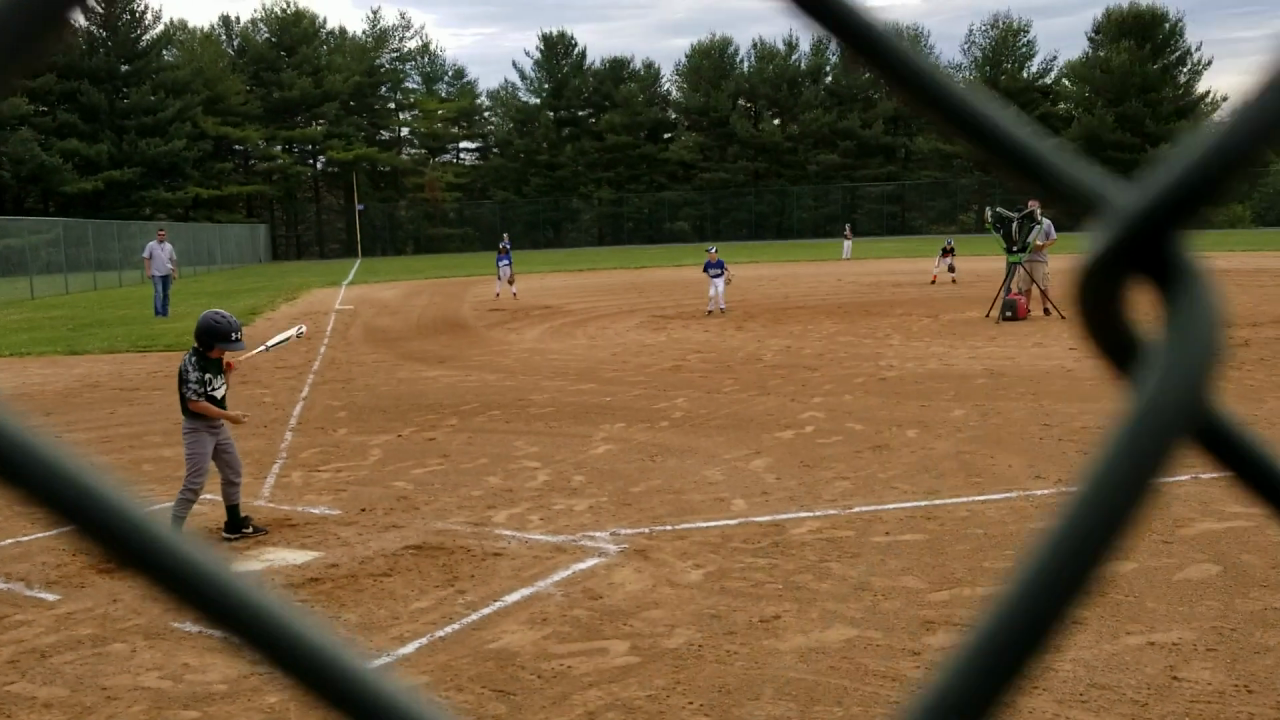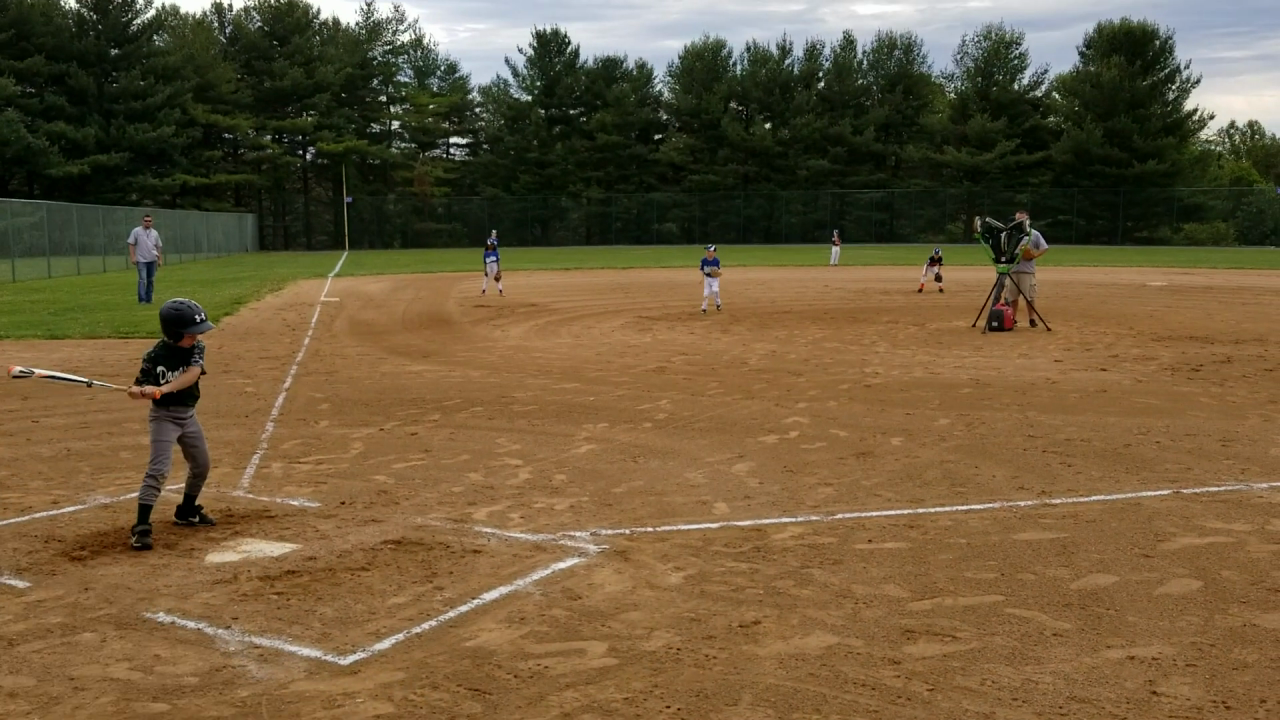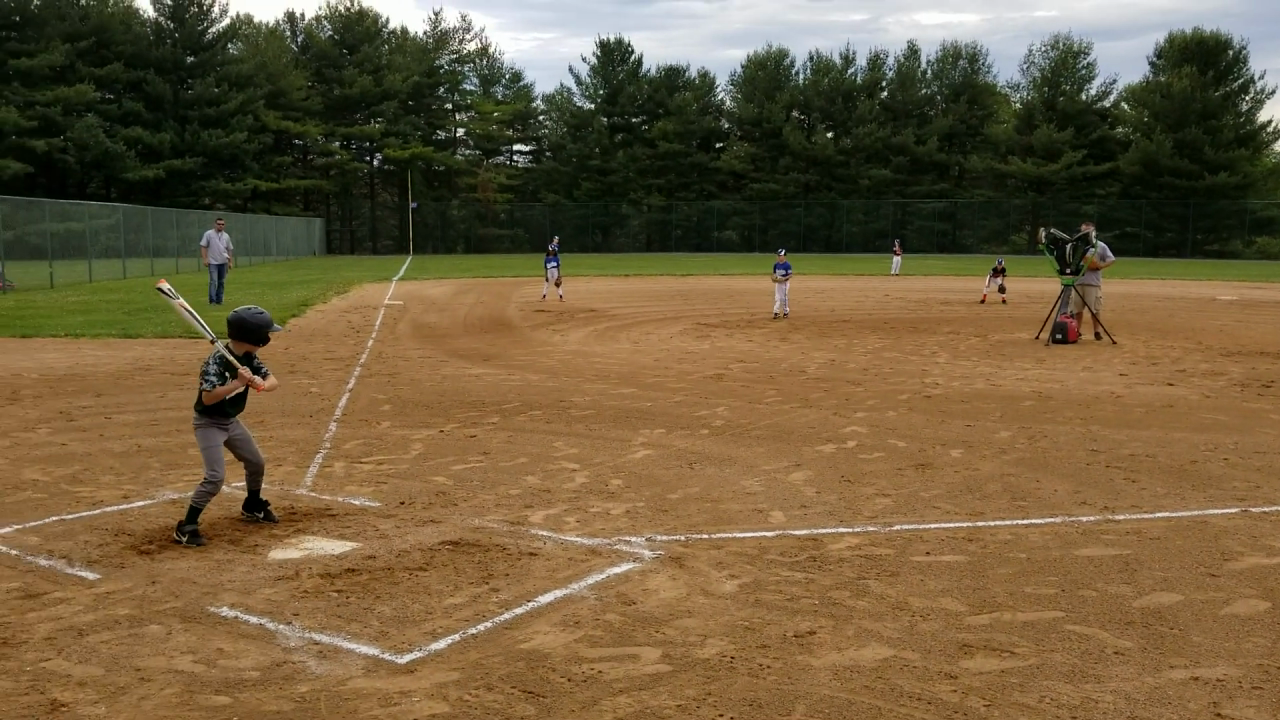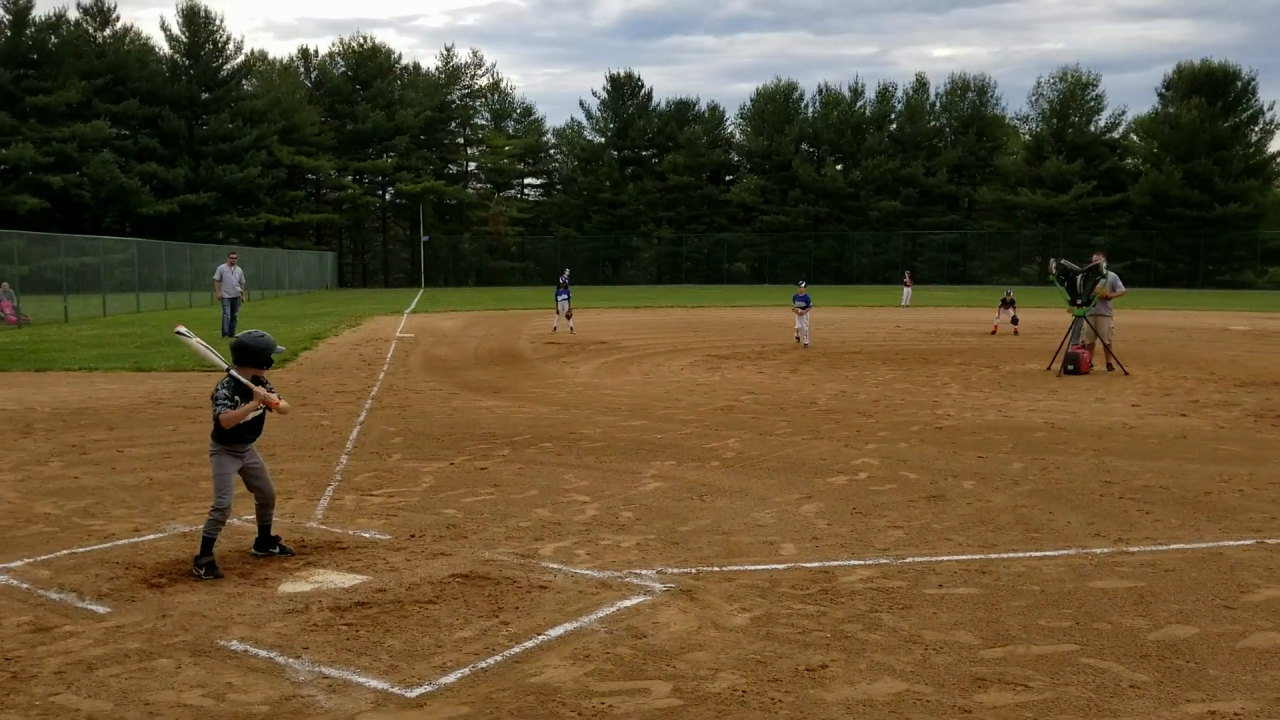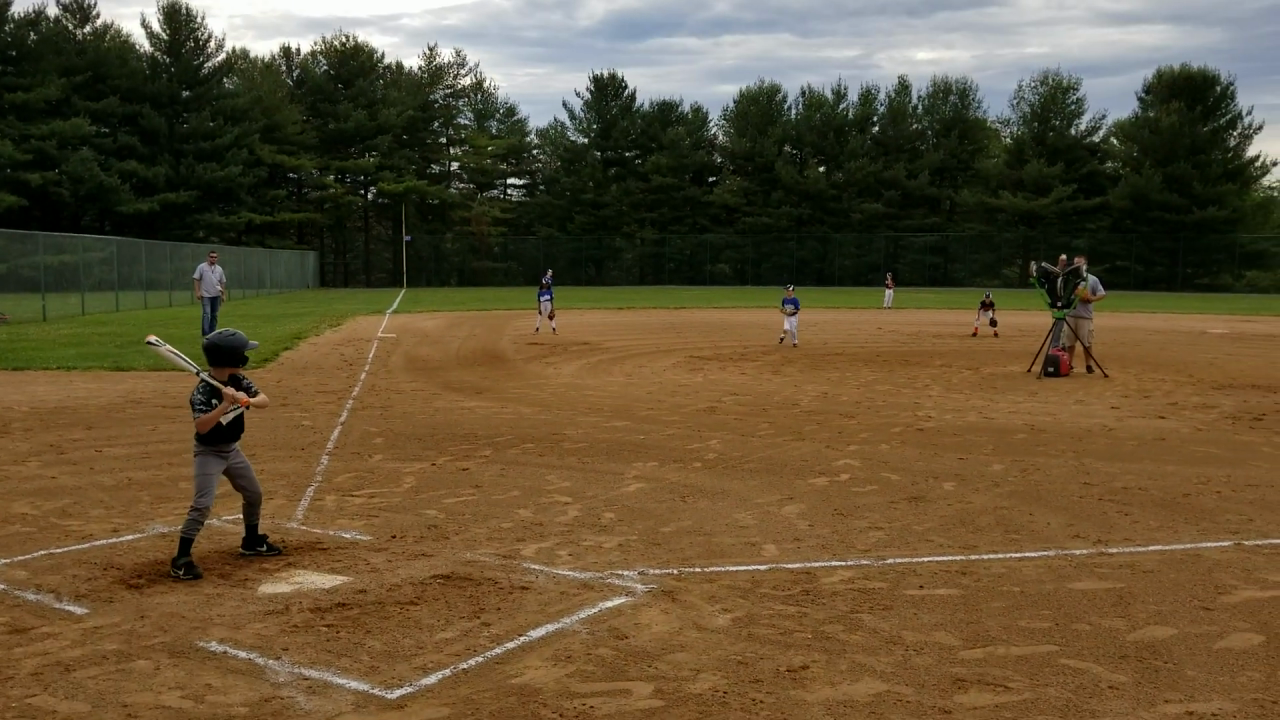
dt=0.5s
person 1, frame 1
left shoulder: (215, 356)
right shoulder: (192, 363)
left elbow: (223, 385)
right elbow: (195, 403)
left wrist: (227, 369)
right wrist: (228, 416)
left hip: (217, 426)
right hip: (198, 428)
left knee: (232, 473)
right knee: (194, 483)
left ankle: (235, 525)
person 1, frame 2
left shoulder: (197, 347)
right shoulder: (154, 355)
left elbow: (193, 373)
right elbow: (143, 387)
left wrist: (163, 387)
right wrist: (140, 392)
left hip: (189, 415)
right hip: (163, 417)
left knee: (201, 465)
right knee: (158, 470)
left ankle: (186, 511)
right ankle: (141, 527)
person 1, frame 3
left shoulder: (249, 358)
right shoulder: (216, 362)
left elbow: (274, 381)
right elbow: (207, 399)
left wrist: (262, 384)
right wrist: (238, 383)
left hip: (231, 421)
right hip: (208, 423)
left knee: (256, 462)
right knee: (215, 476)
left ankle: (253, 505)
right ankle: (186, 526)
person 1, frame 4
left shoulder: (259, 382)
right shoulder: (225, 388)
left elbow: (286, 409)
right elbow: (226, 422)
left wrist: (274, 401)
right wrist: (254, 402)
left hip: (247, 449)
right hip: (224, 451)
left knee: (267, 495)
right knee: (223, 505)
left ankle: (264, 543)
right ankle: (203, 559)
person 1, frame 5
left shoulder: (238, 380)
right shoulder: (203, 391)
left elbow: (265, 401)
right elbow: (201, 427)
left wrist: (247, 399)
right wrist: (225, 404)
left hip: (232, 449)
right hip: (208, 453)
left knee: (254, 494)
right knee: (202, 505)
left ankle: (252, 542)
right ankle: (181, 560)
